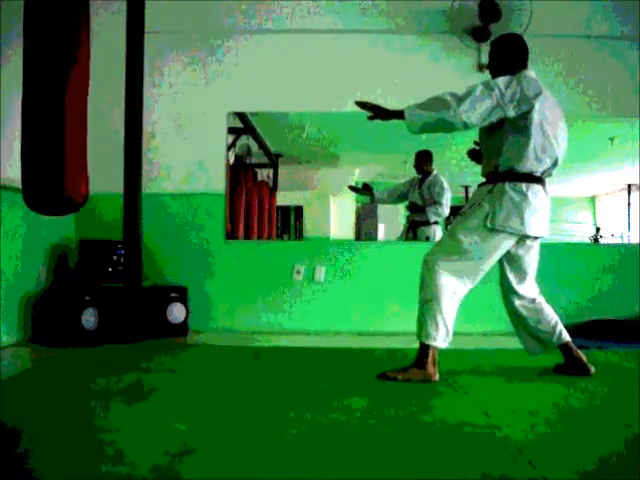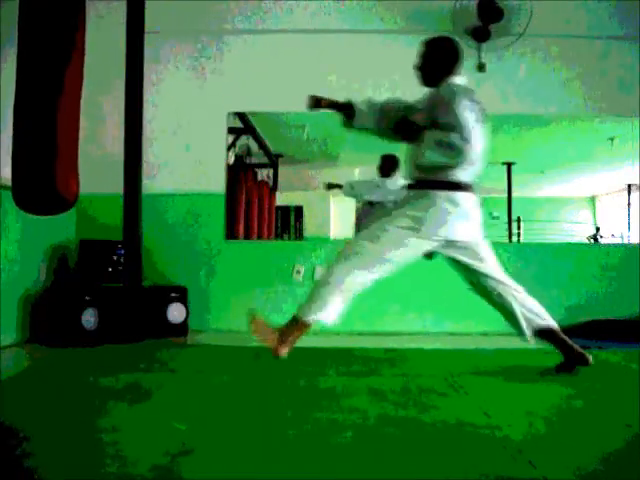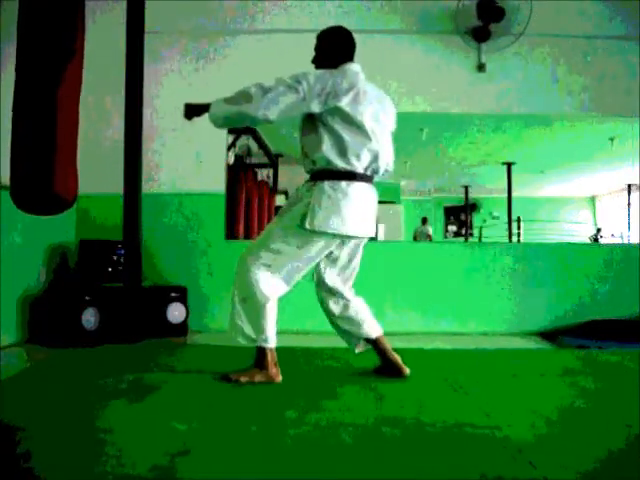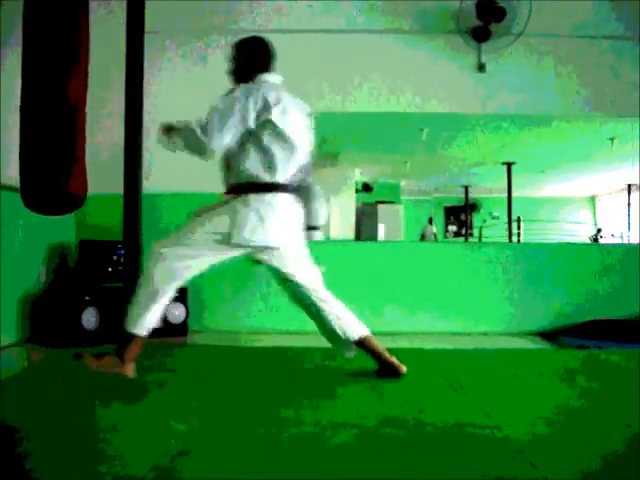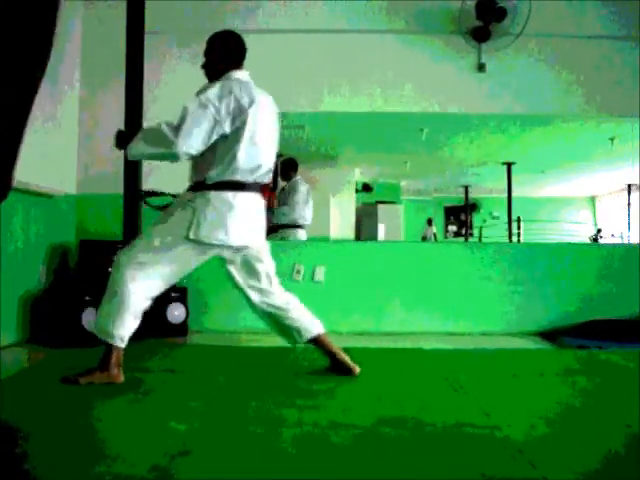
dt=0.5s
person 1, frame 1
left shoulder: (515, 86)
right shoulder: (546, 100)
left elbow: (459, 109)
left wrist: (394, 113)
left hip: (507, 198)
right hip: (532, 202)
left knee: (441, 266)
right knee: (520, 290)
left ankle: (426, 363)
right ankle: (574, 358)
person 1, frame 2
left shoulder: (454, 97)
right shoulder: (434, 101)
left elbow: (461, 147)
right elbow: (389, 116)
left wrist: (418, 134)
right wrist: (337, 105)
left hip: (434, 204)
right hip: (457, 206)
left knee: (355, 259)
right knee: (494, 282)
left ankle: (285, 337)
right ankle: (569, 349)
person 1, frame 3
left shoulder: (327, 81)
right shoulder: (379, 98)
left elbow: (263, 102)
right elbow: (385, 162)
left wrist: (208, 108)
left hip: (329, 197)
right hip: (362, 200)
left knee: (257, 266)
right knee: (336, 289)
left ankle: (266, 364)
right ankle: (392, 360)
person 1, frame 4
left shoulder: (250, 95)
right shoulder: (297, 107)
left elbow: (209, 141)
left wrist: (174, 133)
left hip: (251, 208)
right hip: (284, 209)
left knee: (165, 258)
right knee: (312, 290)
left ankle: (125, 356)
right ankle: (384, 360)
person 1, frame 5
left shoulder: (223, 93)
right shoulder: (264, 100)
left elbow: (179, 139)
left wrist: (131, 141)
left hip: (212, 207)
right hip: (248, 209)
left knee: (133, 267)
right knee: (265, 289)
left ankle: (110, 366)
right ankle: (339, 358)
